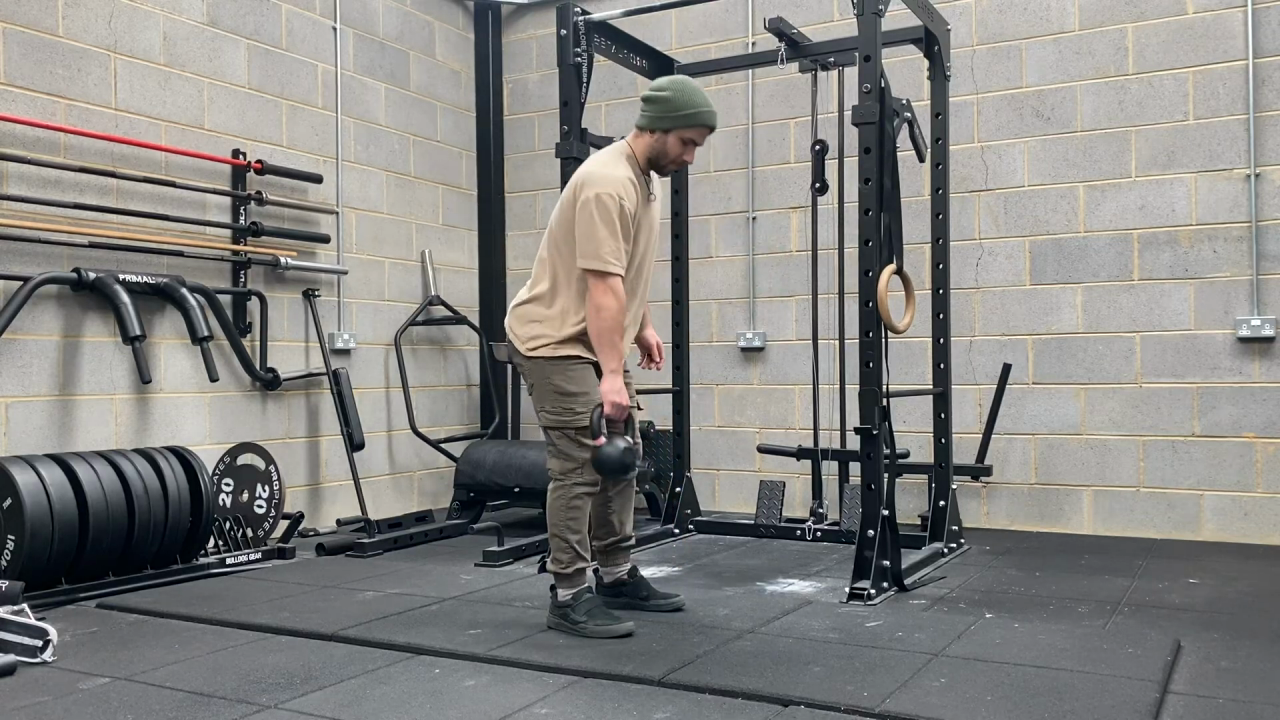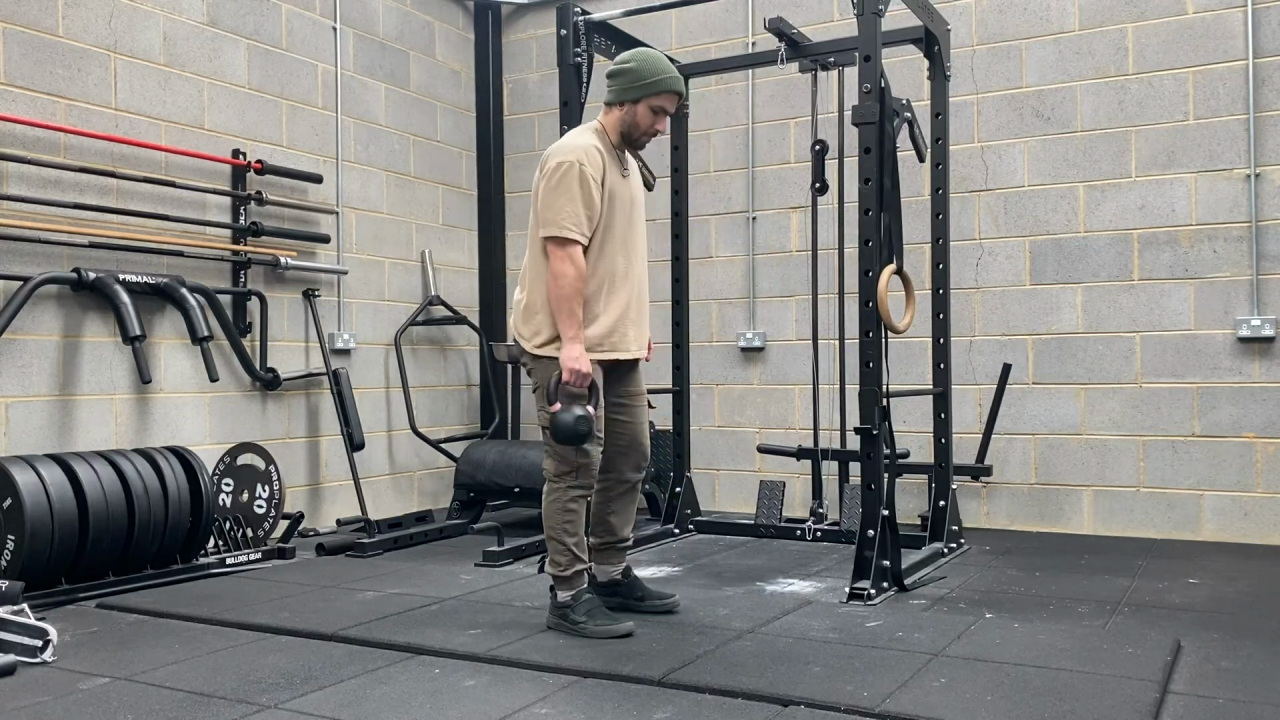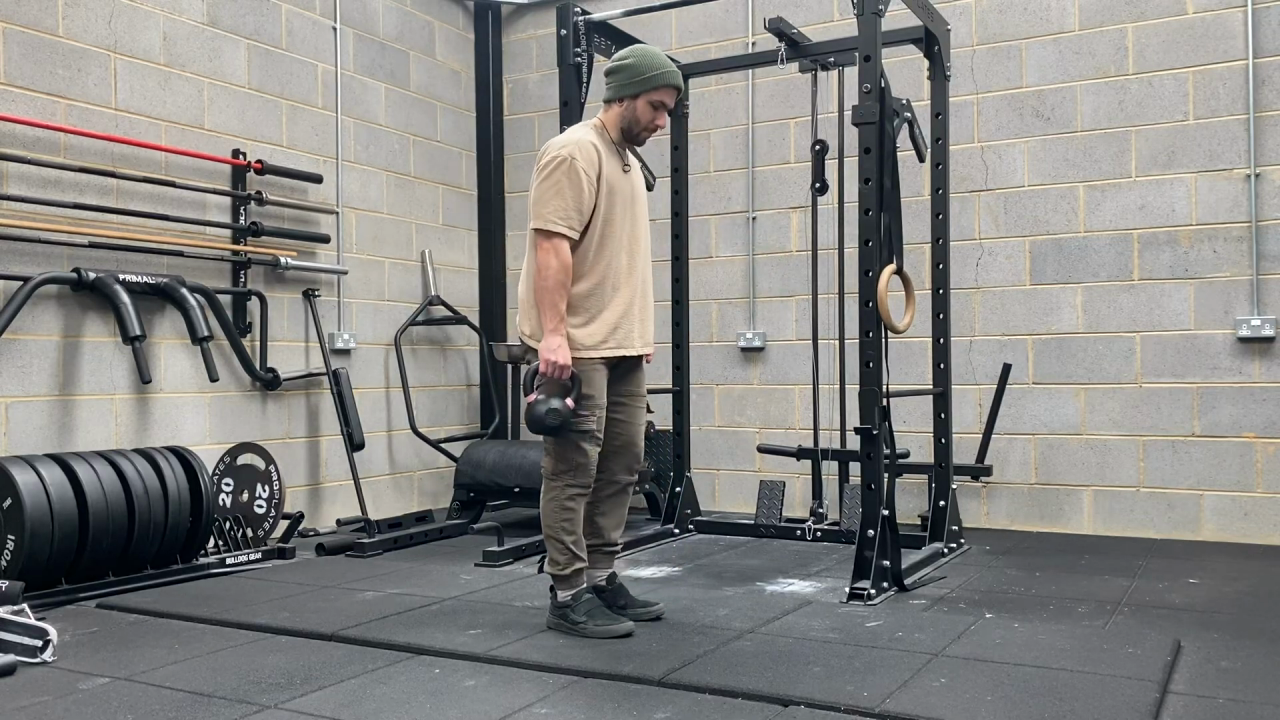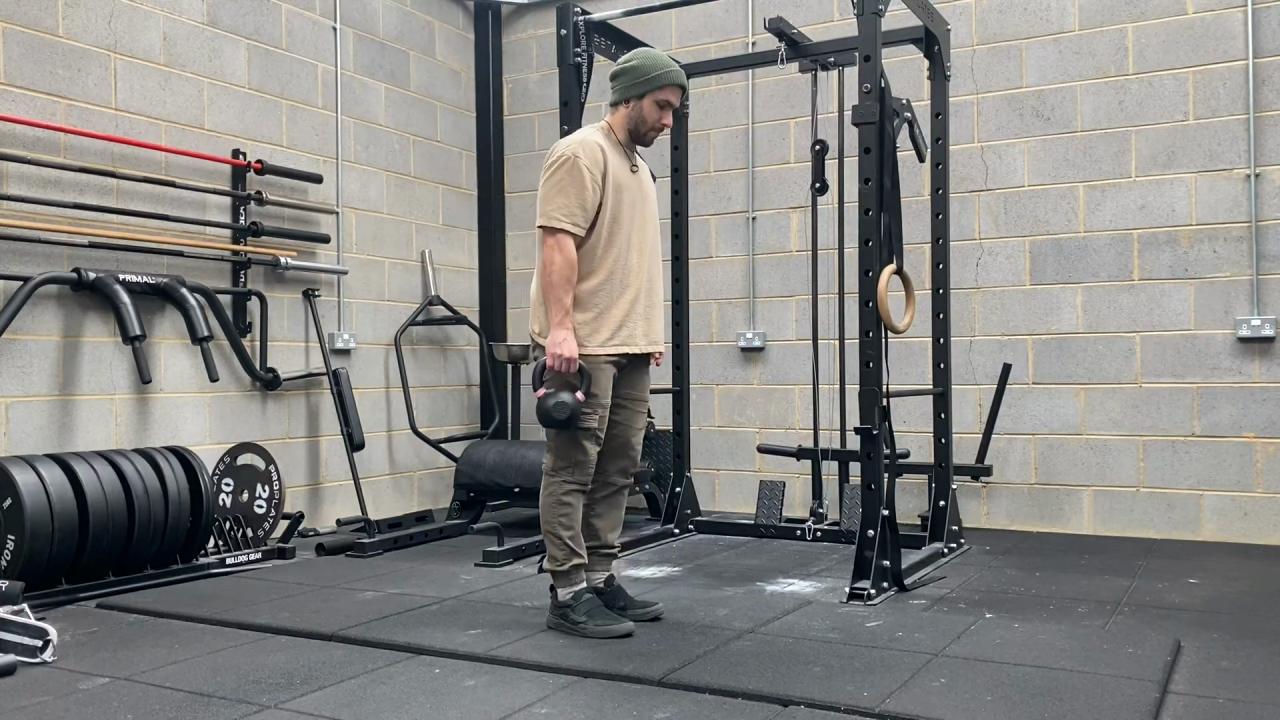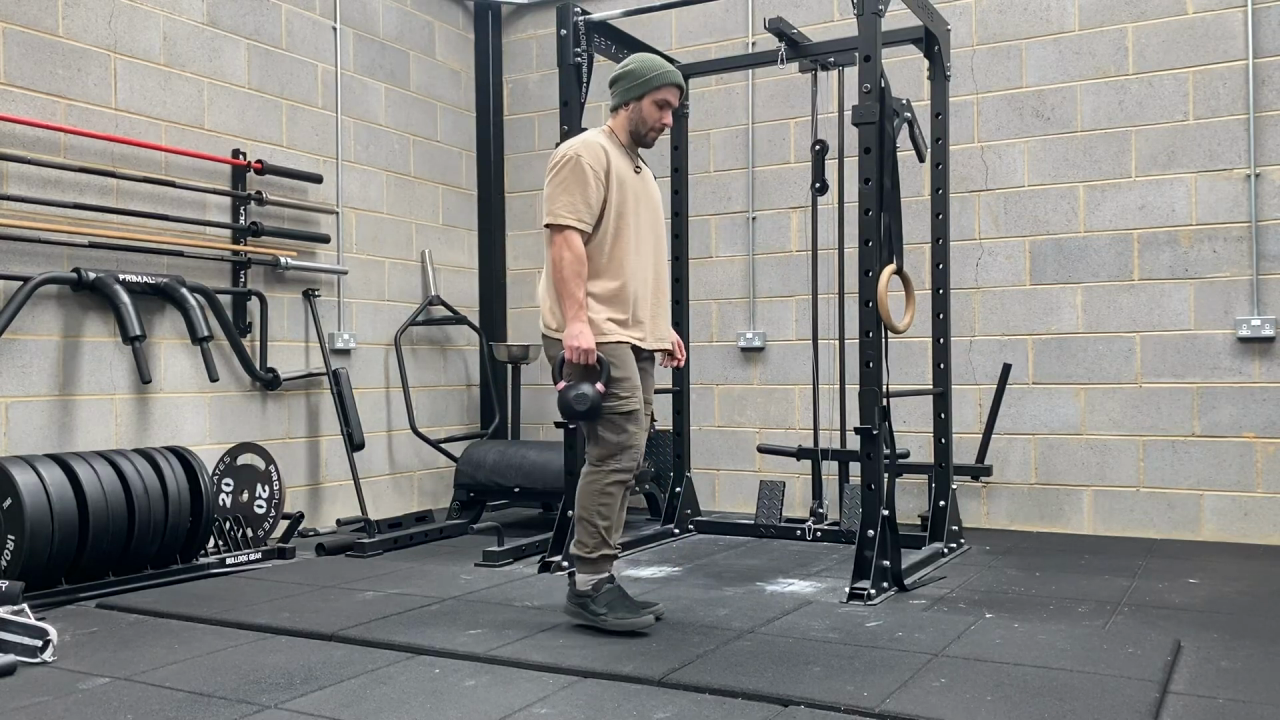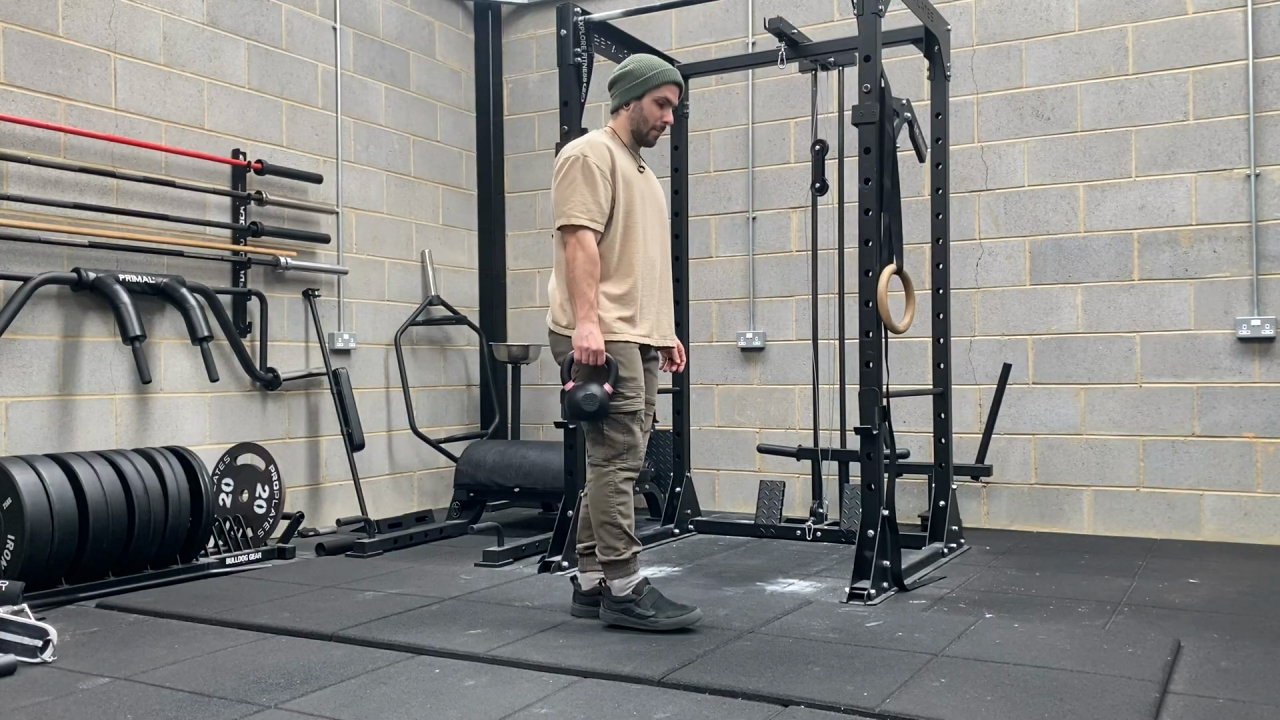
dt=0.3s
person 1, frame 1
left shoulder: (645, 177)
right shoulder: (609, 183)
right elbow: (602, 287)
left wrist: (643, 327)
right wrist: (613, 377)
left hip: (592, 338)
right hip: (553, 340)
right knee: (579, 464)
left ankle: (616, 576)
right ankle: (569, 595)
person 1, frame 2
left shoulder: (624, 161)
right shoulder: (577, 157)
right elbow: (564, 254)
left wrist: (636, 323)
right wrist: (572, 343)
left hip: (617, 345)
right hip: (569, 348)
left knee: (630, 459)
right knee: (576, 469)
left ankle: (611, 575)
right ankle: (569, 596)
person 1, frame 3
left shoulder: (626, 161)
right shoulder: (575, 153)
right elbow: (553, 247)
left wrist: (636, 331)
right wrist: (553, 334)
left hip: (622, 345)
right hip: (574, 346)
left knee: (622, 465)
right knee: (573, 469)
left ankle: (598, 578)
right ankle: (568, 595)
person 1, frame 4
left shoulder: (636, 166)
right shoulder: (582, 153)
right elbow: (558, 243)
left wrist: (650, 329)
right wrist: (559, 328)
left hip: (628, 344)
right hip: (581, 342)
left knee: (617, 468)
right knee: (573, 467)
left ankle: (597, 579)
right ankle: (568, 594)
person 1, frame 5
left shoulder: (640, 170)
right shoulder: (586, 154)
right elbow: (566, 239)
left wrist: (662, 326)
right wrist: (575, 322)
left hip: (634, 336)
right hip: (595, 334)
left knee: (622, 459)
right knee: (613, 451)
left ankle: (597, 579)
right ankle: (588, 582)
person 1, frame 6
left shoulder: (640, 170)
right shoulder: (590, 155)
right elbow: (579, 241)
left wrist: (663, 329)
right wrist: (587, 323)
left hip: (635, 336)
right hip: (600, 335)
left knee: (619, 459)
right knee: (617, 457)
left ankle: (592, 580)
right ankle: (624, 587)
